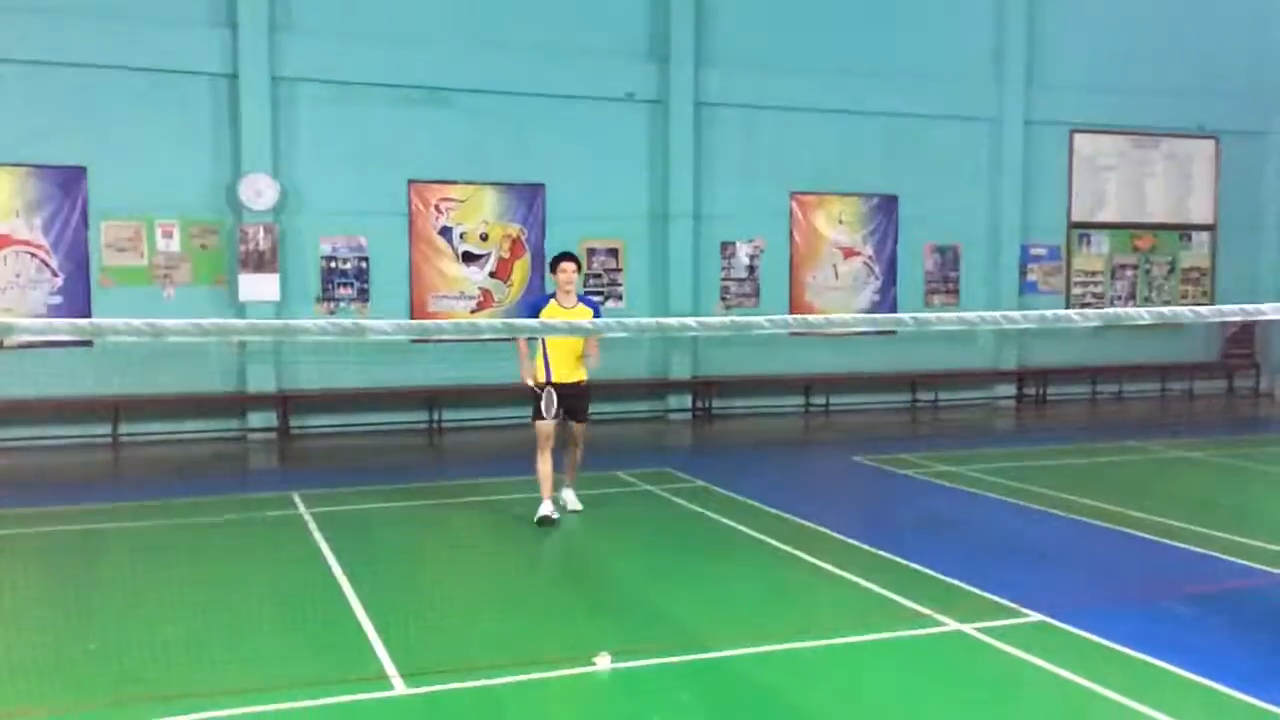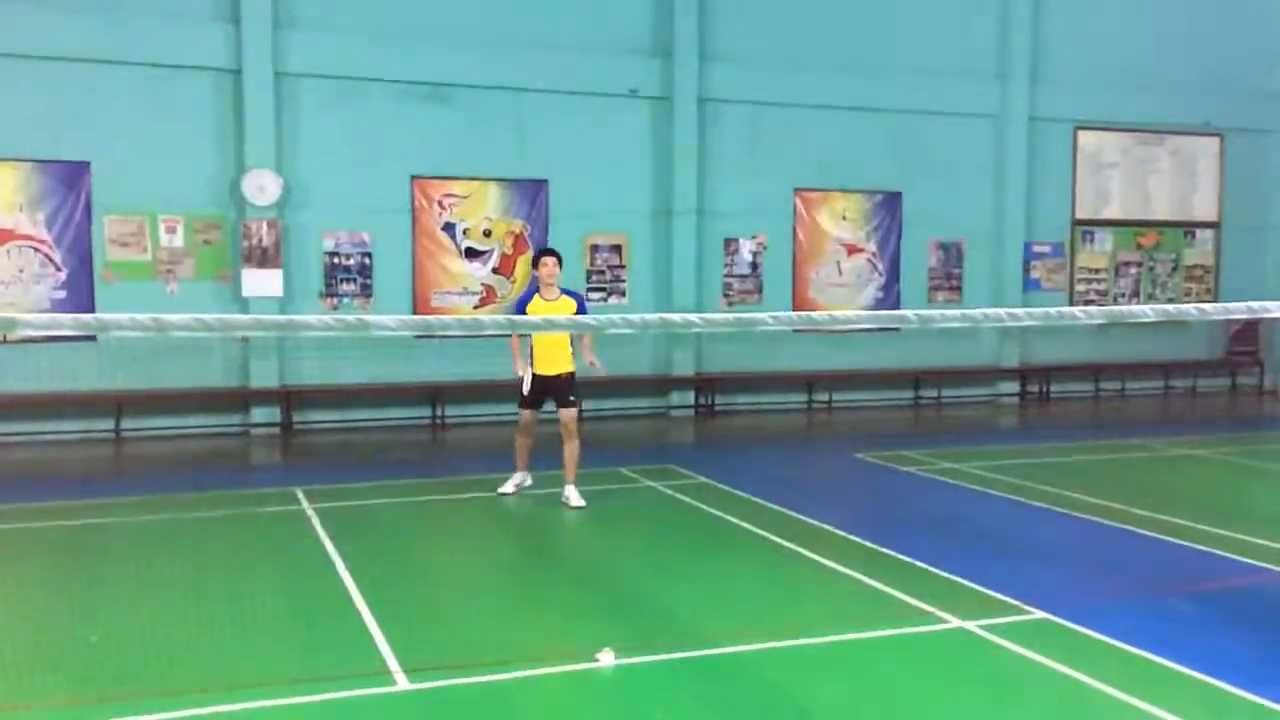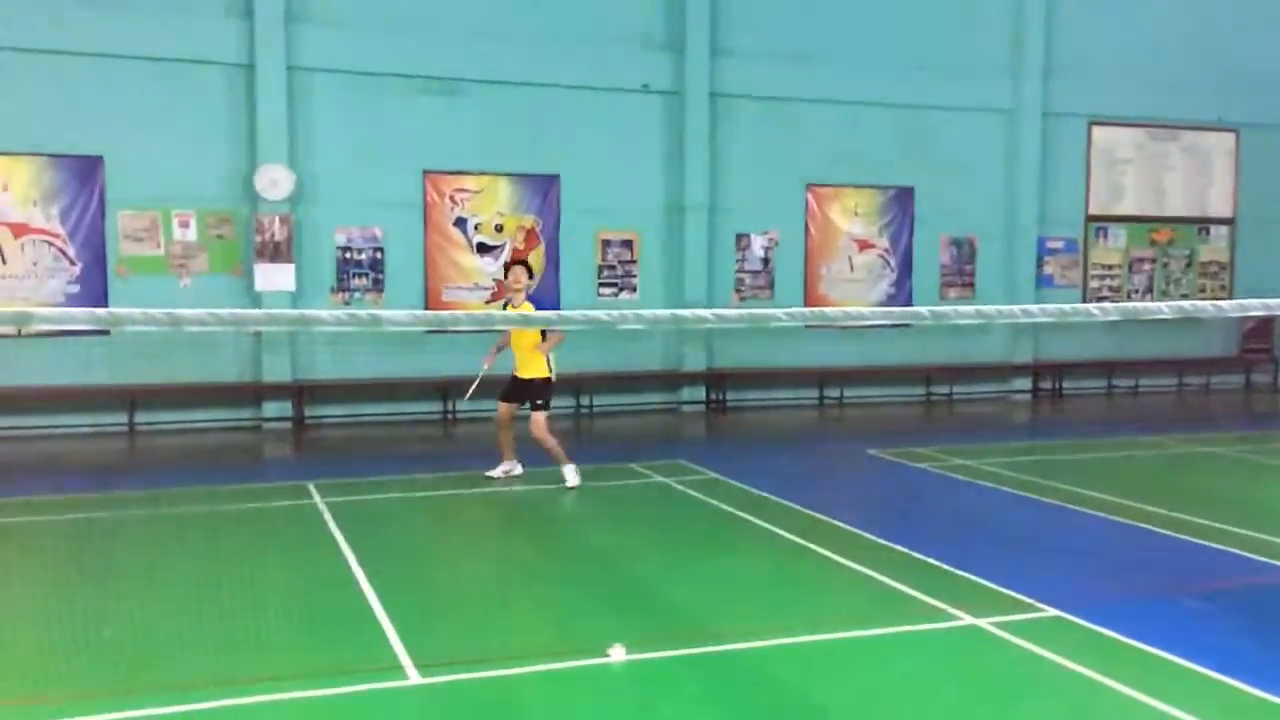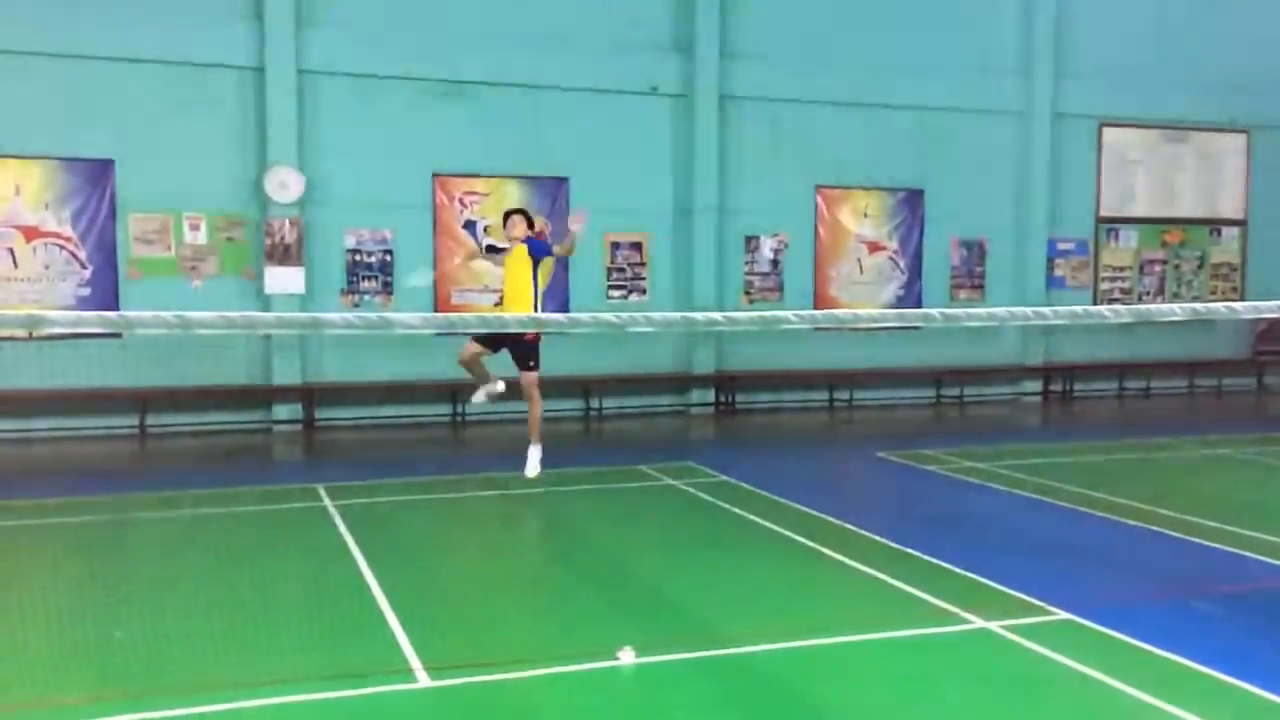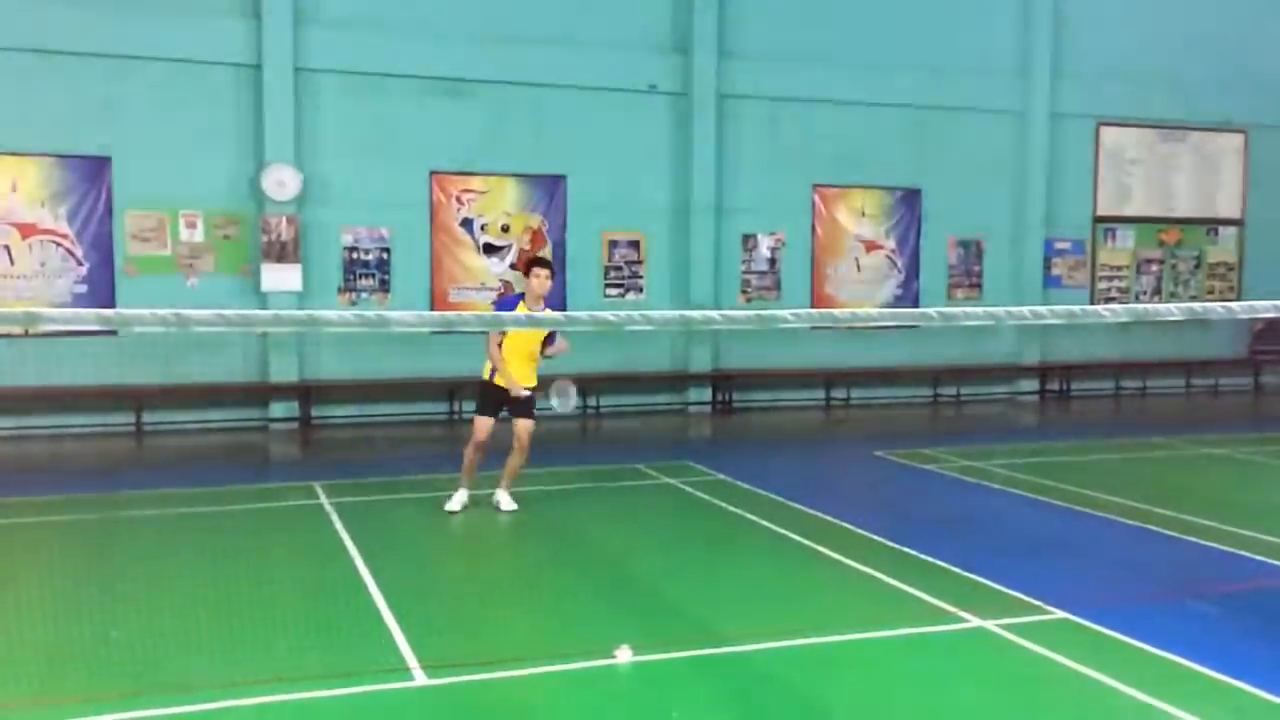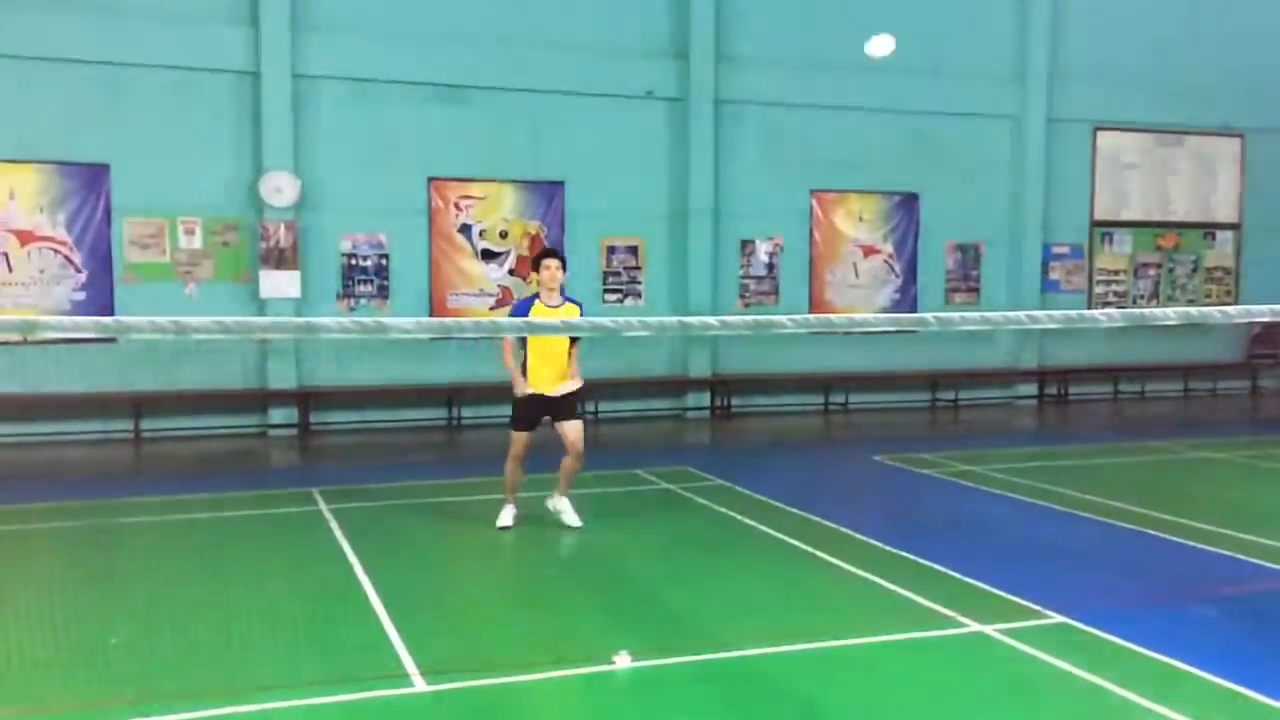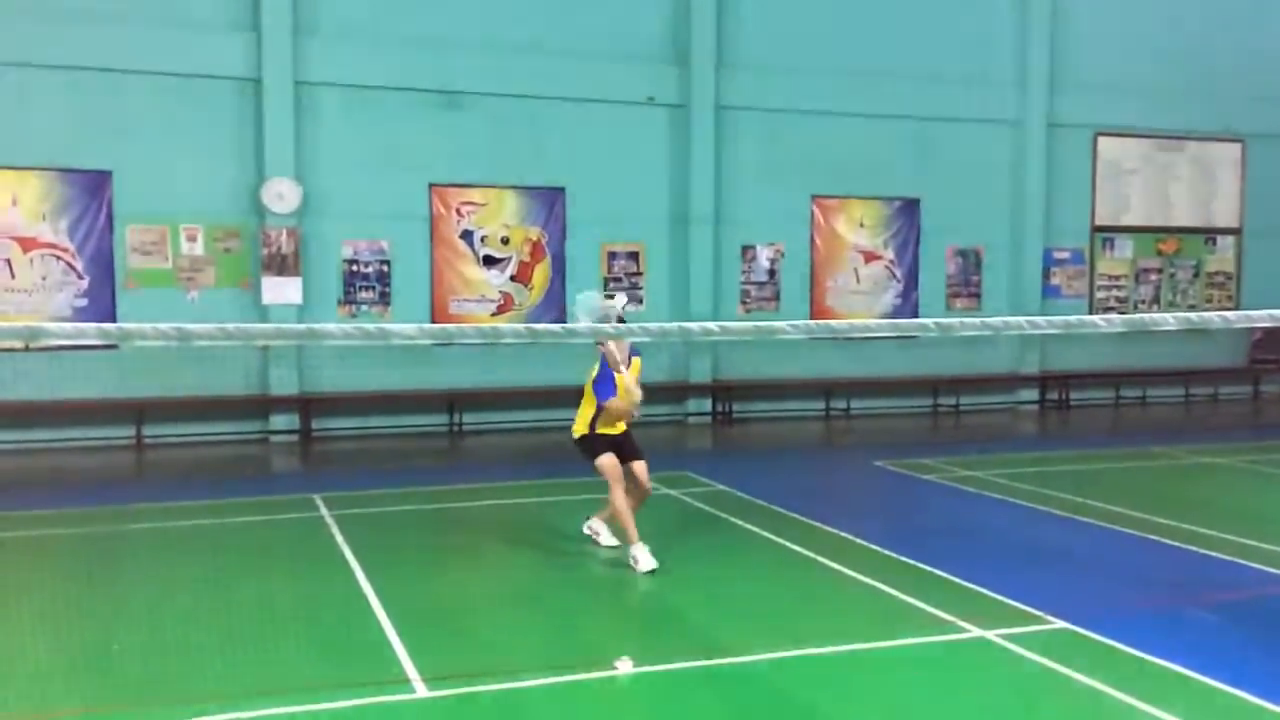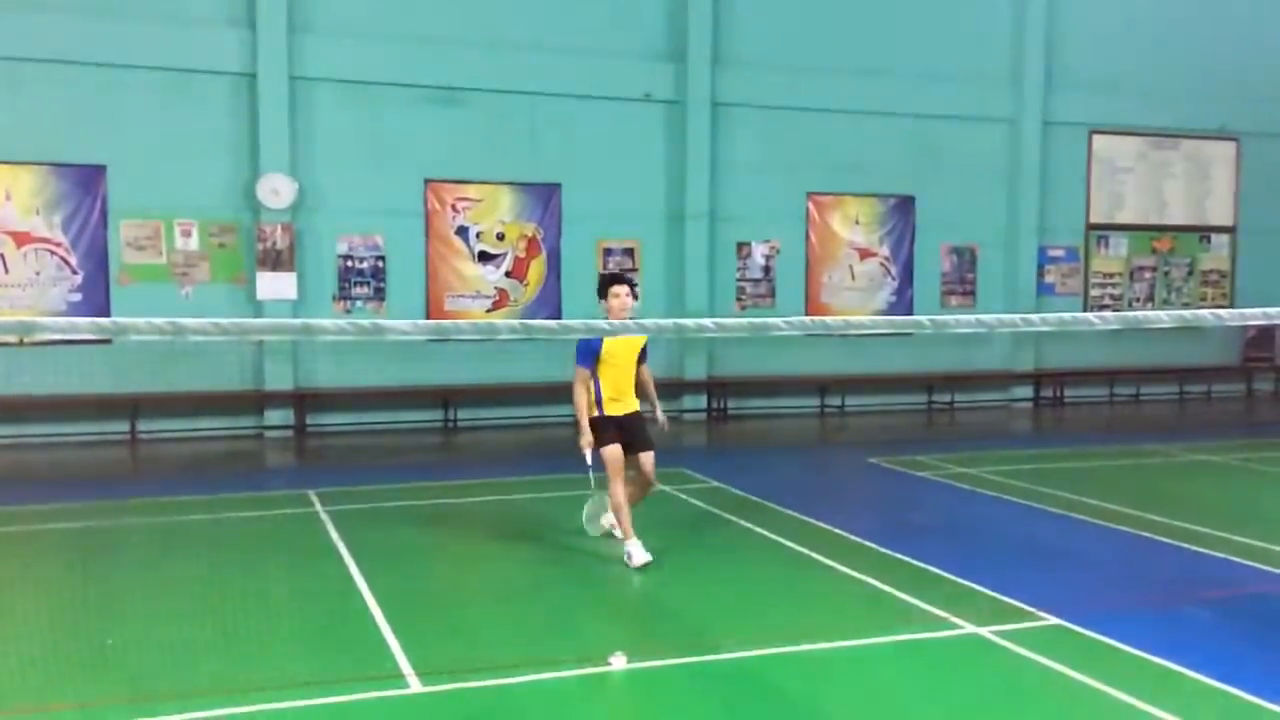
dt=0.5s
person 1, frame 1
left shoulder: (591, 308)
right shoulder: (540, 305)
left elbow: (592, 341)
right elbow: (522, 335)
left wrist: (591, 354)
right wrist: (525, 365)
left hip: (577, 382)
right hip: (546, 381)
left knee: (576, 440)
right knee: (544, 441)
left ankle: (568, 490)
right ankle: (547, 505)
person 1, frame 2
left shoulder: (575, 300)
right shoulder: (526, 301)
left elbow: (585, 331)
right elbow: (516, 334)
left wrist: (589, 354)
right wrist: (518, 359)
left hip: (564, 373)
right hip: (535, 373)
left knee: (570, 429)
right knee: (524, 426)
left ankle: (570, 488)
right ankle: (521, 474)
person 1, frame 3
left shoulder: (538, 306)
right shoulder: (506, 307)
left elbow: (558, 332)
left wrist: (547, 344)
right wrist: (495, 351)
left hip: (541, 377)
right hip: (520, 376)
left knee: (539, 431)
right knee: (502, 419)
left ankle: (569, 467)
right ankle: (509, 463)
person 1, frame 4
left shoulder: (531, 246)
right shoulder: (511, 253)
left elbow: (563, 250)
left wrist: (573, 233)
left hip: (527, 329)
left knee: (531, 391)
right knee: (466, 356)
left ankle: (535, 447)
right ankle: (490, 384)
person 1, frame 5
right shoulder: (507, 305)
right elbow: (493, 344)
left wrist: (556, 348)
right wrist: (508, 378)
left hip: (526, 385)
right hip: (495, 381)
left knee: (522, 442)
right knee: (479, 439)
left ankle: (502, 491)
right ankle: (462, 490)
person 1, frame 6
left shoulder: (575, 309)
right shoulder: (524, 308)
right elbow: (507, 346)
left wrist: (575, 370)
right wrist: (517, 379)
left hip: (563, 391)
right hip: (529, 391)
left knee: (576, 448)
right knee: (516, 453)
left ankle: (560, 498)
right ankle: (509, 505)
person 1, frame 7
left shoulder: (635, 357)
right shoulder: (602, 376)
right elbow: (616, 413)
left wrist: (633, 398)
right wrist: (631, 400)
left hip: (618, 430)
right hip: (591, 432)
left knee: (643, 486)
right knee: (616, 476)
left ankle: (598, 523)
right ankle: (636, 547)
person 1, frame 8
left shoulder: (642, 332)
right shoulder: (592, 340)
right elbow: (580, 384)
left wrist: (656, 406)
right wrist: (584, 429)
left hip: (630, 411)
right hip: (600, 413)
left knee: (648, 476)
right knee: (616, 468)
left ankle: (614, 514)
right ankle: (631, 543)
